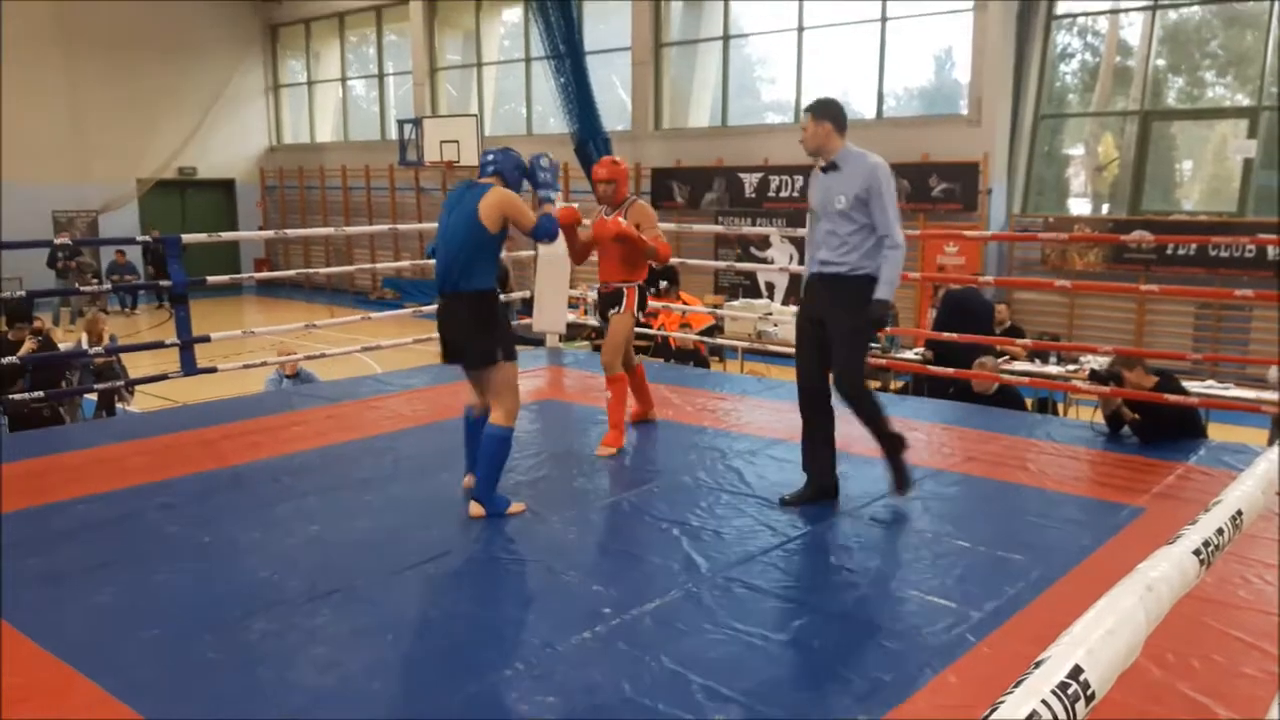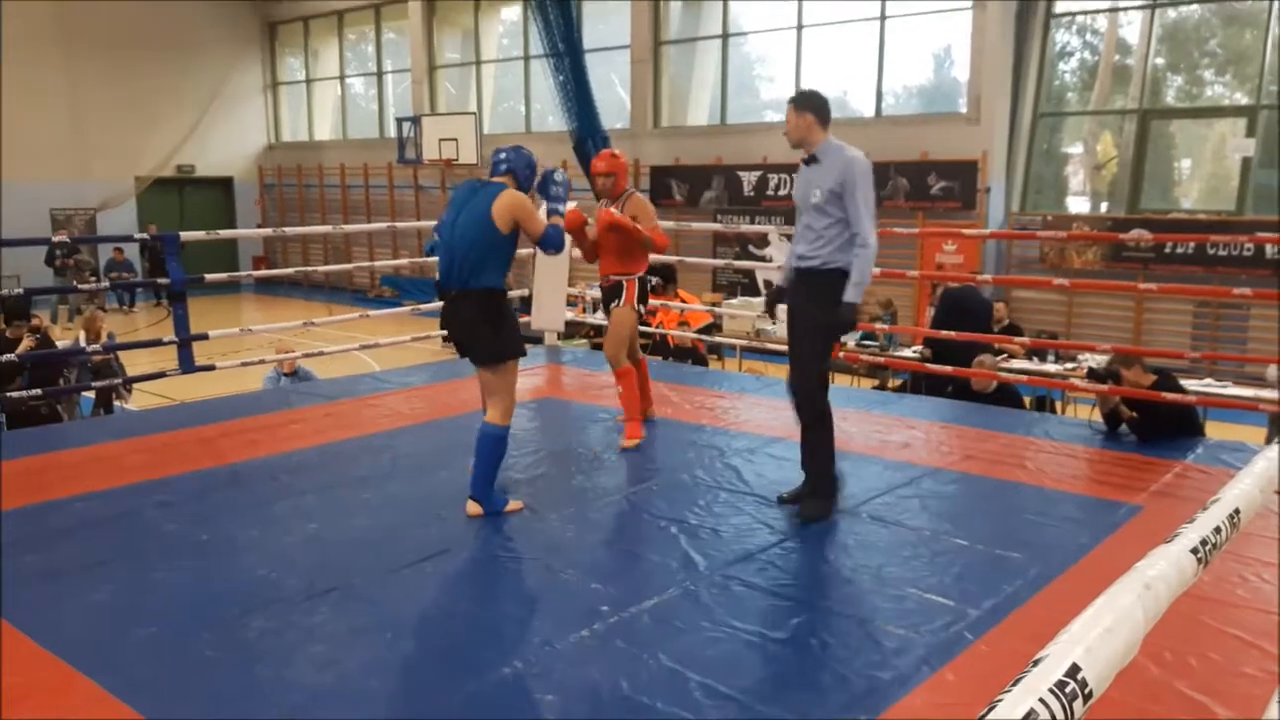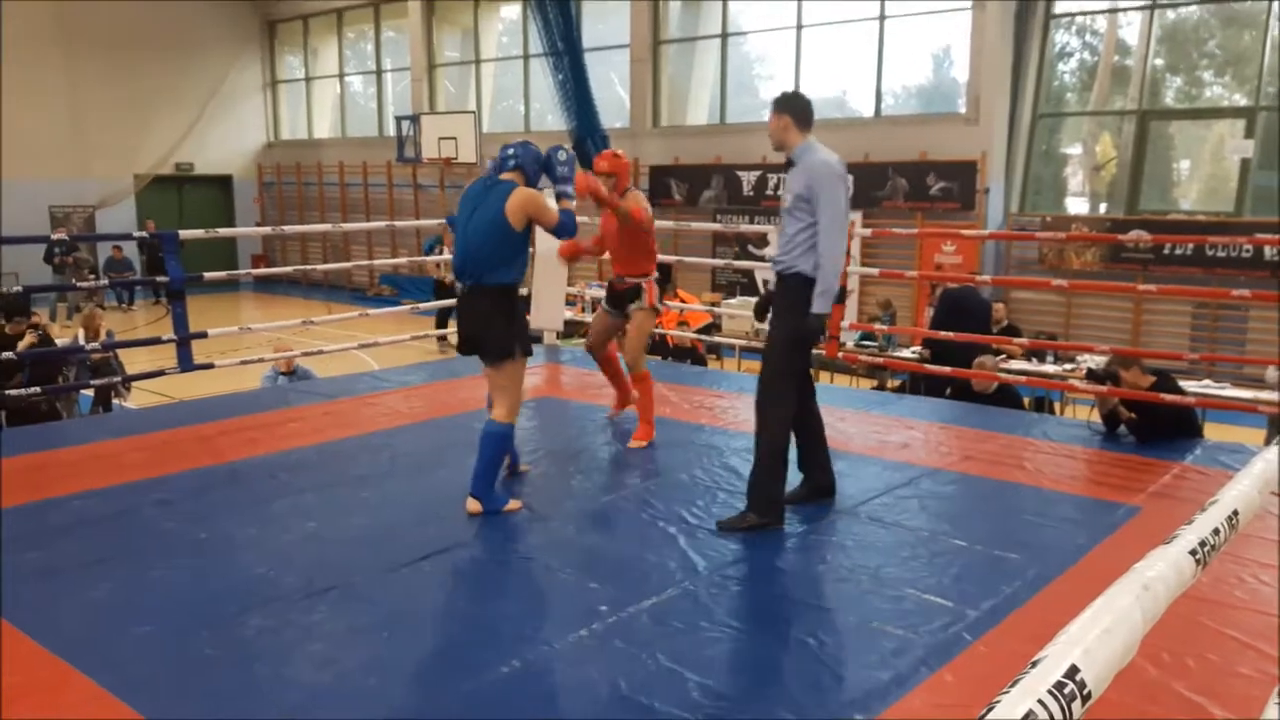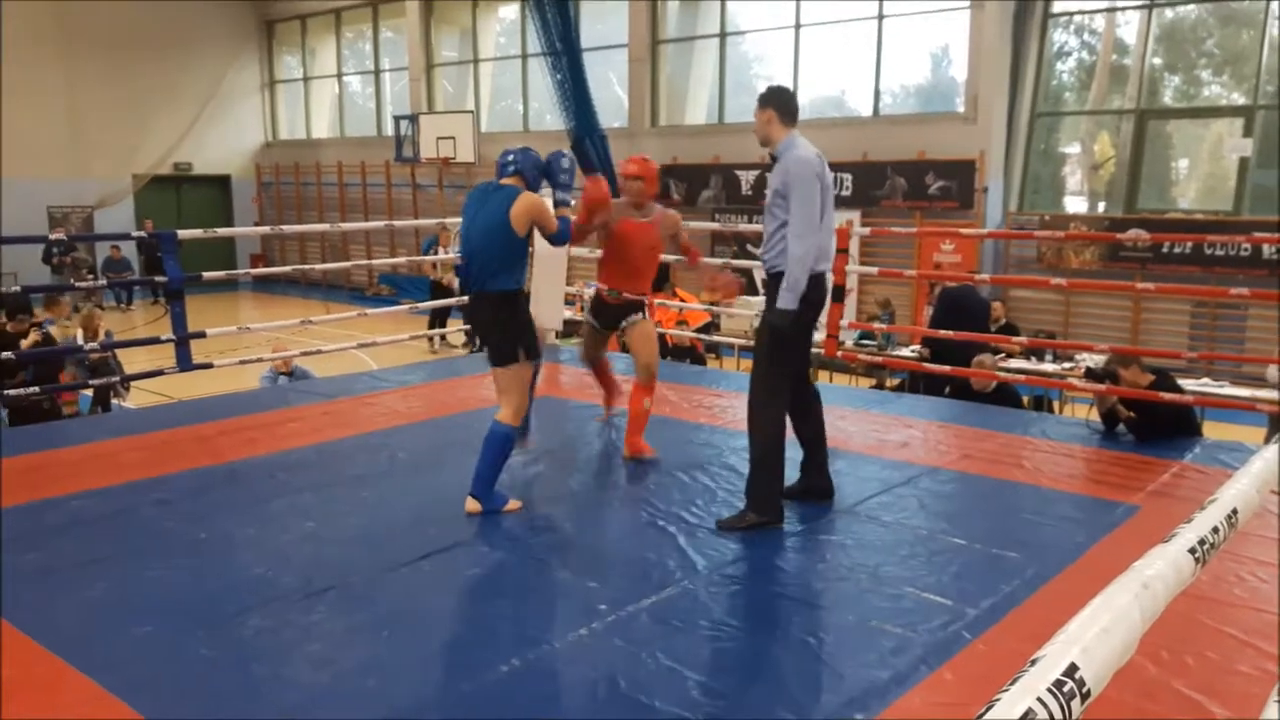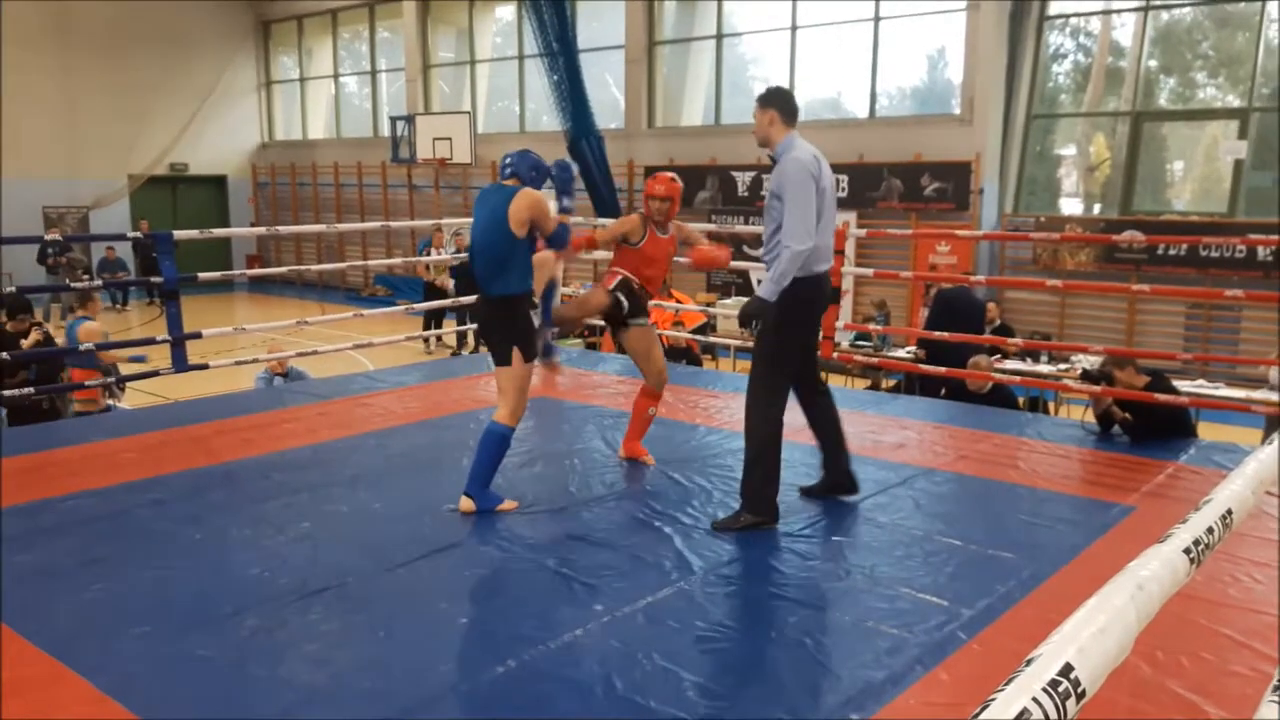
dt=0.2s
person 1, frame 1
left shoulder: (872, 169)
right shoulder: (819, 177)
left elbow: (893, 239)
left wrist: (884, 296)
left hip: (856, 290)
right hip: (821, 288)
left knee: (850, 383)
right knee: (810, 386)
left ankle: (892, 449)
right ankle: (820, 479)
person 1, frame 2
left shoulder: (850, 164)
right shoulder: (806, 169)
left elbow: (865, 237)
left wrist: (853, 297)
right wrist: (782, 281)
left hip: (831, 285)
right hip: (805, 284)
left knee: (807, 383)
right knee: (801, 385)
left ankle: (823, 485)
right ankle: (815, 479)
person 1, frame 3
left shoulder: (823, 167)
right shoulder: (801, 168)
left elbow: (830, 242)
left wrist: (820, 308)
right wrist: (773, 289)
left hip: (805, 291)
right hip: (792, 288)
left knee: (774, 392)
right knee: (796, 387)
left ankle: (765, 504)
right ankle: (818, 478)
person 1, frame 4
left shoulder: (800, 162)
right shoulder: (797, 160)
left elbow: (804, 240)
left wrist: (785, 304)
left hip: (796, 287)
right hip: (795, 285)
left knee: (767, 392)
right knee: (796, 385)
left ankle: (763, 504)
right ankle: (816, 478)
person 1, frame 5
left shoulder: (795, 163)
right shoulder: (803, 158)
left elbow: (798, 241)
left wrist: (763, 296)
left hip: (796, 288)
right hip: (807, 286)
left knee: (766, 393)
right knee: (807, 382)
left ankle: (758, 504)
right ankle: (838, 474)
person 2, frame 1
left shoulder: (457, 194)
right shoulder: (502, 198)
right elbow: (546, 232)
right wrist: (546, 189)
left hip: (451, 308)
right hip: (479, 309)
left knee: (482, 396)
right knee: (505, 408)
left ankle: (474, 472)
right ankle: (485, 498)
person 2, frame 2
left shoulder: (464, 191)
right shoulder: (514, 200)
left elbow: (443, 233)
right elbow: (553, 243)
right wrist: (557, 199)
left hip: (455, 304)
right hip: (486, 307)
left knee: (493, 387)
right knee: (500, 406)
left ankle: (490, 450)
right ankle: (482, 497)
person 2, frame 3
left shoulder: (474, 189)
right shoulder: (525, 197)
right elbow: (566, 229)
right wrist: (564, 183)
left hip: (468, 302)
right hip: (500, 305)
left knee: (500, 392)
right knee: (506, 405)
left ankle: (504, 456)
right ankle: (481, 494)
person 2, frame 4
left shoulder: (477, 194)
right shoulder: (529, 202)
right elbow: (560, 236)
right wrist: (563, 188)
left hip: (480, 304)
right hip: (505, 308)
right knee: (513, 406)
left ankle: (519, 431)
right ankle: (481, 494)
person 2, frame 5
left shoulder: (487, 197)
right shoulder: (528, 198)
right elbow: (558, 236)
right wrist: (565, 195)
left hip: (494, 303)
right hip: (511, 310)
left knee: (547, 259)
right knee: (510, 409)
left ankle: (542, 344)
right ankle: (476, 494)
person 3, frame 1
left shoulder: (639, 211)
right shoulder: (599, 214)
left elbow: (663, 254)
right elbow: (578, 257)
left wrist: (631, 235)
right wrist: (569, 229)
left hip: (628, 293)
right hip: (606, 293)
left knee: (610, 360)
right knee: (625, 357)
left ankle: (615, 434)
right ankle: (646, 408)
person 3, frame 2
left shoulder: (636, 203)
right shoulder: (603, 210)
left elbow: (661, 244)
right elbow: (591, 255)
left wrist: (626, 226)
right wrist: (577, 230)
left hip: (629, 286)
right hip: (611, 286)
left knee: (615, 353)
right knee: (629, 350)
left ankle: (634, 425)
right ankle: (644, 407)
person 3, frame 3
left shoulder: (634, 198)
right shoulder: (604, 209)
left elbow: (641, 220)
right elbow: (598, 245)
left wrist: (604, 197)
right wrist: (577, 248)
left hip: (642, 289)
right hip: (619, 287)
left knee: (633, 359)
right knee: (595, 345)
left ankle: (645, 428)
right ankle: (625, 394)
person 3, frame 4
left shoulder: (667, 219)
right shoulder: (610, 209)
left elbow: (689, 250)
right elbow: (578, 232)
left wrist: (715, 278)
right wrist: (589, 207)
left hip: (635, 304)
right hip: (604, 298)
left knee: (648, 367)
right knee: (591, 357)
left ankle: (634, 440)
right ankle: (611, 394)
person 3, frame 5
left shoulder: (682, 232)
right shoulder: (634, 223)
left elbow: (720, 256)
right elbow: (592, 239)
left wrist: (712, 255)
left hip: (637, 306)
right hip: (618, 288)
left knee: (657, 375)
right knee: (594, 304)
left ankle: (632, 444)
